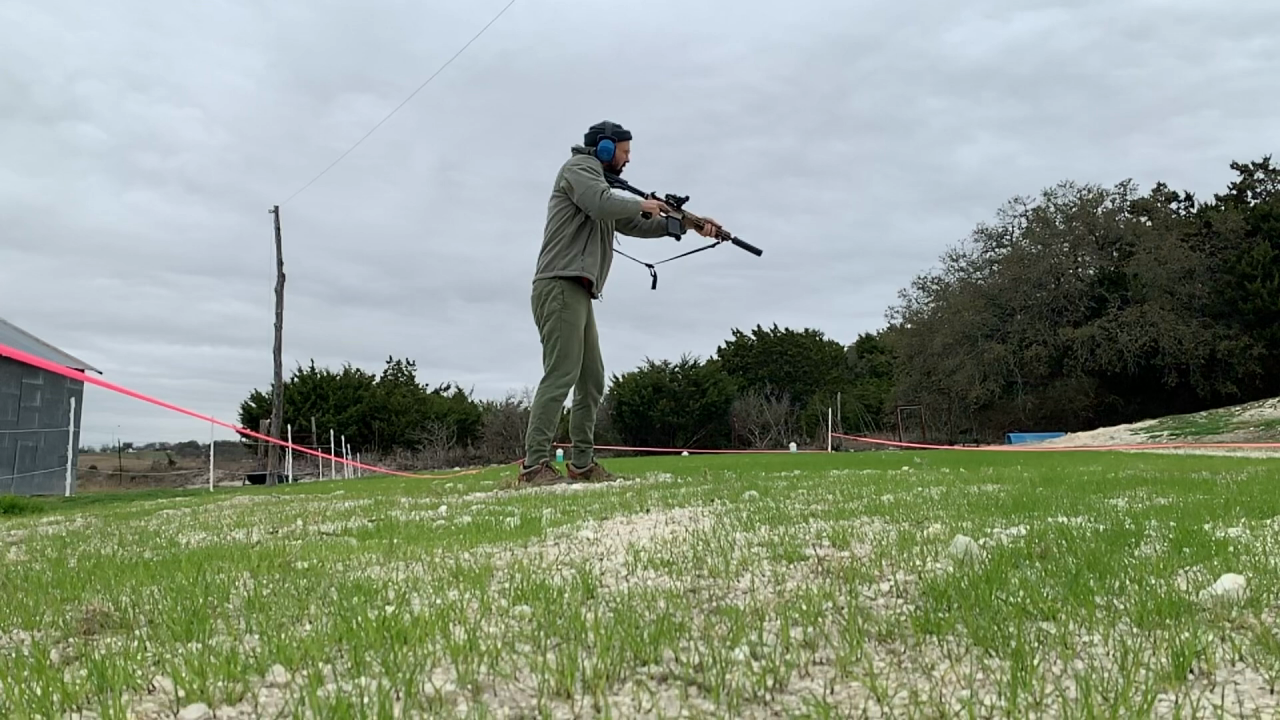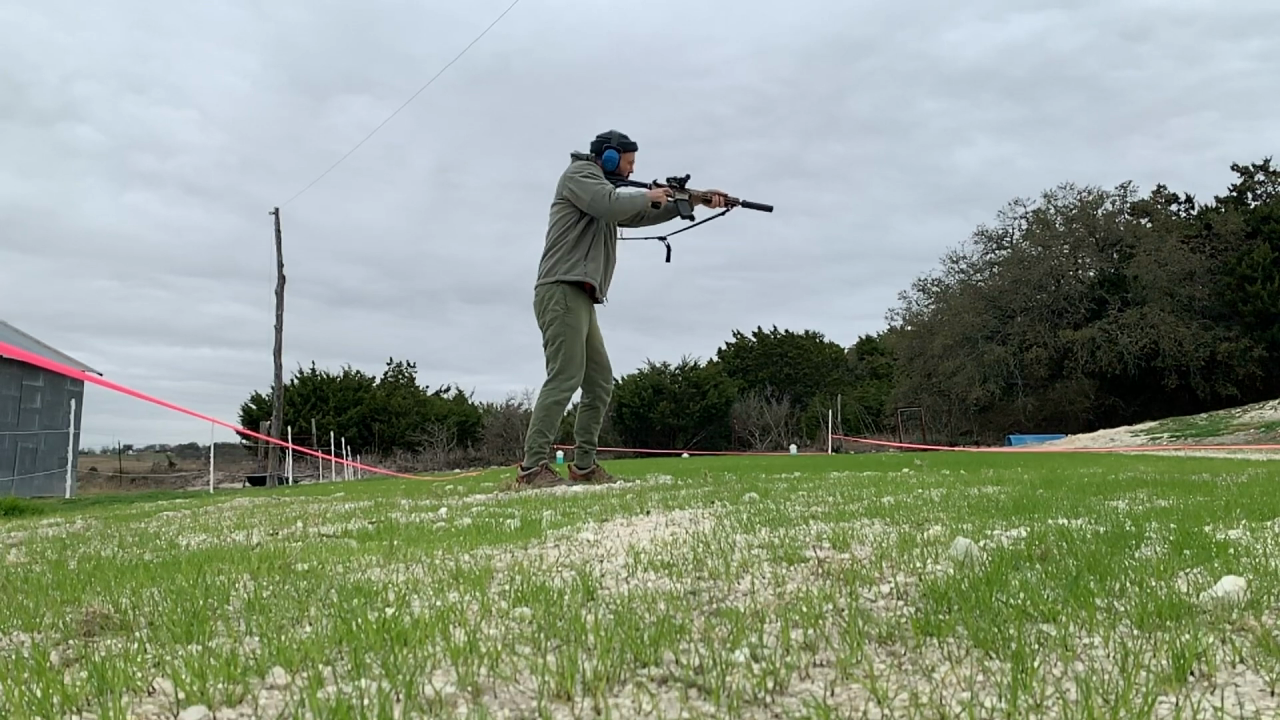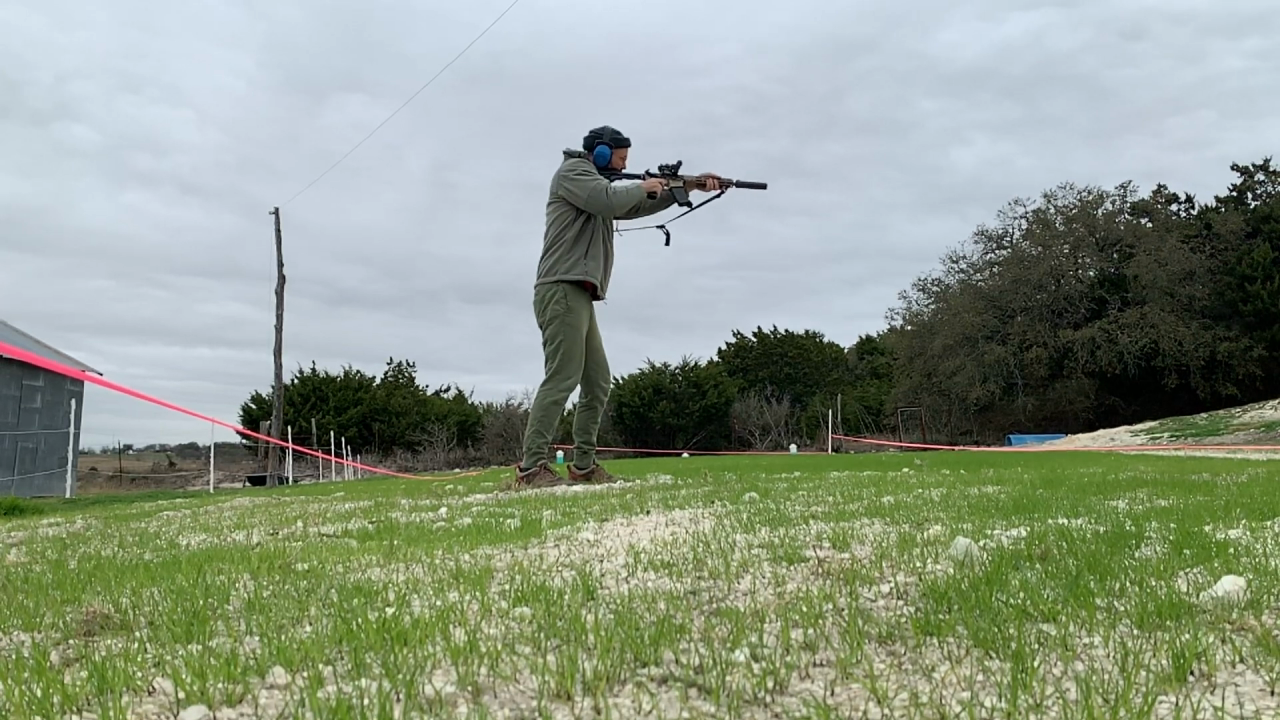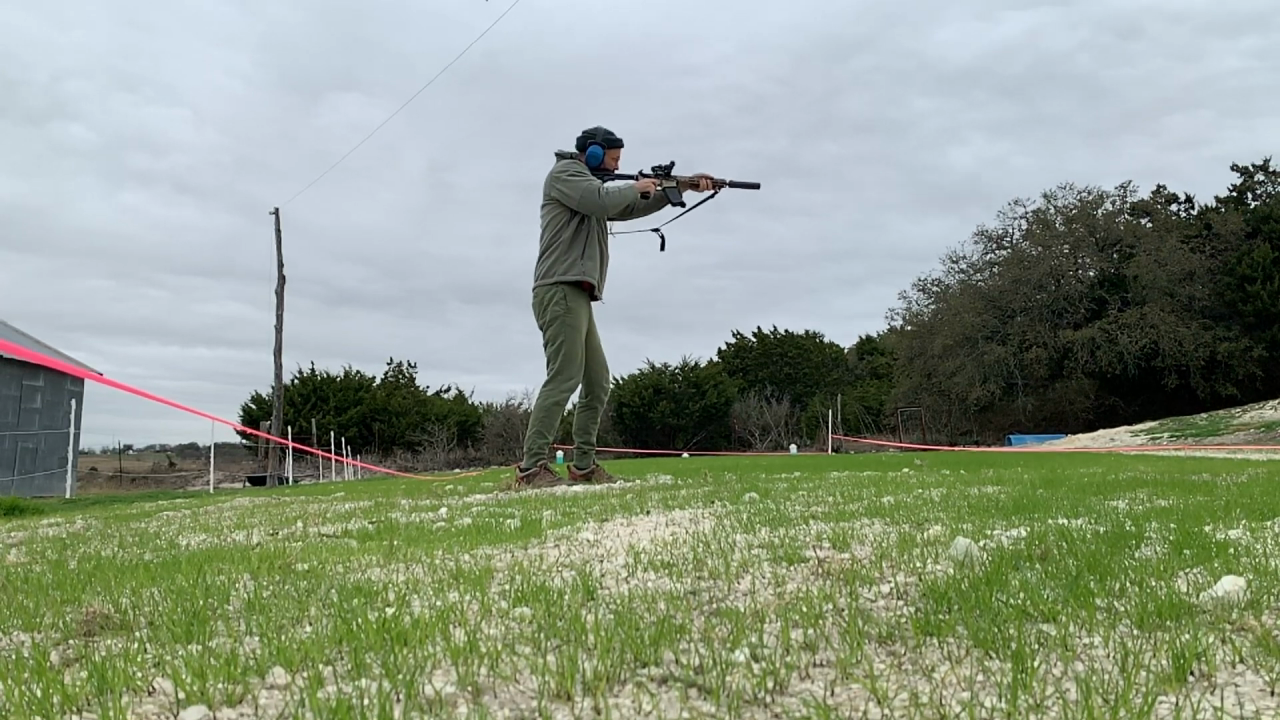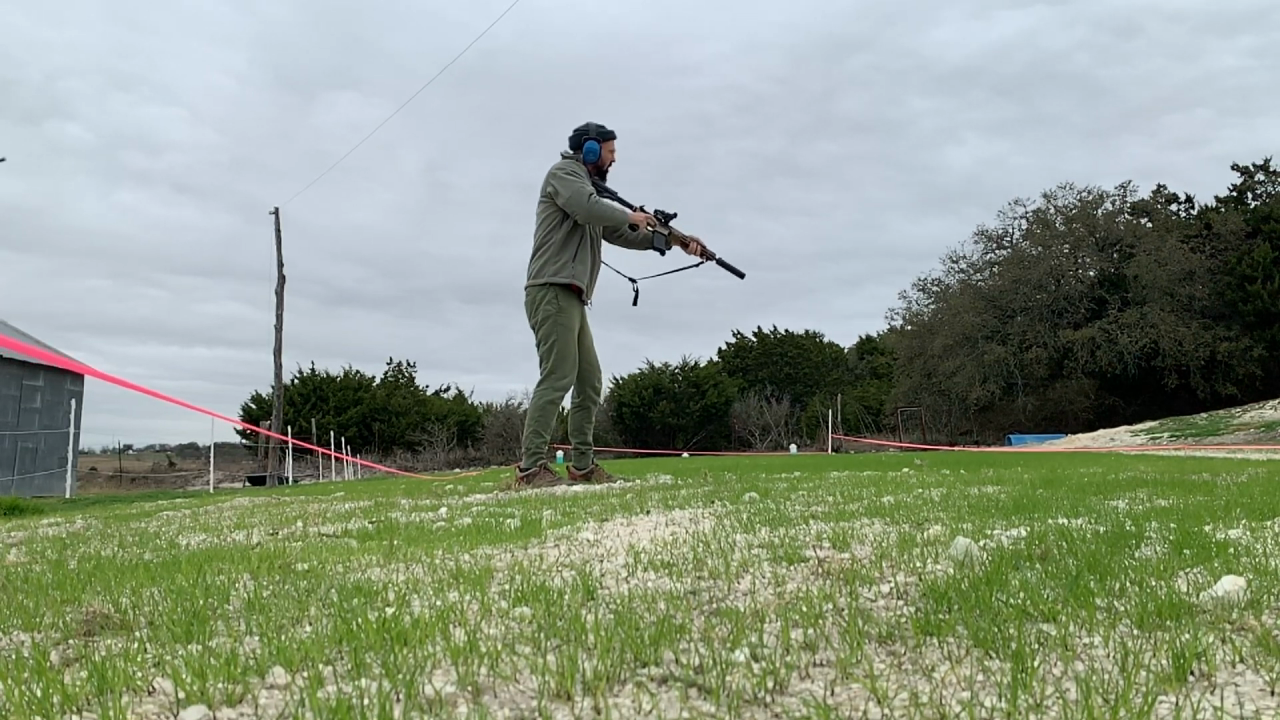
dt=1s
person 1, frame 1
left shoulder: (599, 183)
right shoulder: (579, 166)
left elbow: (637, 225)
right elbow: (603, 205)
right wrist: (641, 204)
left hip: (578, 292)
right hip: (561, 287)
left knee: (591, 379)
right knee: (561, 374)
left ankle: (582, 463)
right ankle: (534, 465)
person 1, frame 2
left shoulder: (604, 190)
right shoulder: (579, 173)
left elbow: (641, 216)
right elbow: (612, 206)
left wrist: (693, 200)
right wrist: (647, 196)
left hip: (579, 298)
right hip: (562, 293)
left knee: (599, 382)
right knee: (565, 377)
left ankle: (584, 464)
right ankle: (533, 467)
person 1, frame 3
left shoulder: (597, 186)
right shoulder: (573, 170)
left elbow: (638, 207)
right elbow: (610, 201)
left wrist: (688, 186)
right wrist: (643, 187)
left hip: (578, 295)
right hip: (563, 291)
left knee: (597, 382)
right knee: (563, 377)
left ankle: (584, 464)
right ankle: (531, 467)
person 1, frame 4
left shoulder: (590, 188)
right shoulder: (565, 172)
left elbow: (632, 208)
right elbow: (604, 201)
left wrist: (681, 187)
right wrist: (636, 187)
left hip: (576, 296)
right hip: (561, 292)
left knee: (597, 383)
right knee: (565, 377)
left ankle: (584, 464)
right ankle: (531, 467)
person 1, frame 5
left shoulder: (588, 188)
right shoulder: (564, 172)
left elbow: (622, 235)
right elbow: (589, 210)
right wrist: (630, 215)
left hip: (570, 298)
right hip: (553, 293)
left knee: (589, 382)
right knee: (557, 378)
left ankle: (583, 465)
right ankle: (531, 467)
